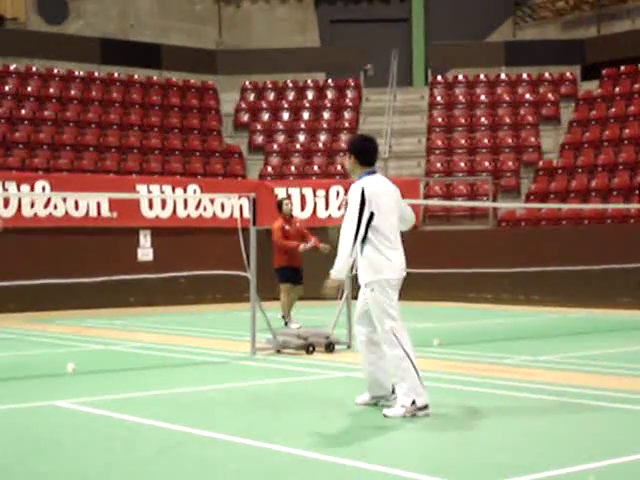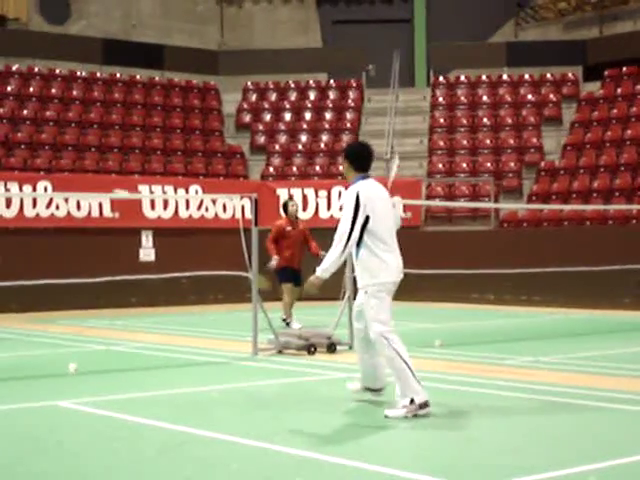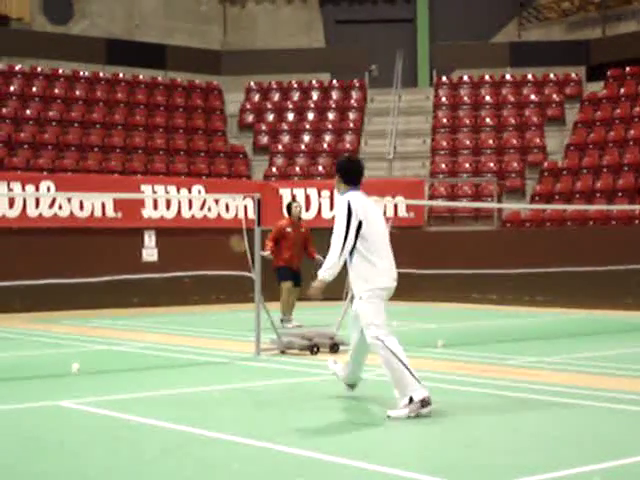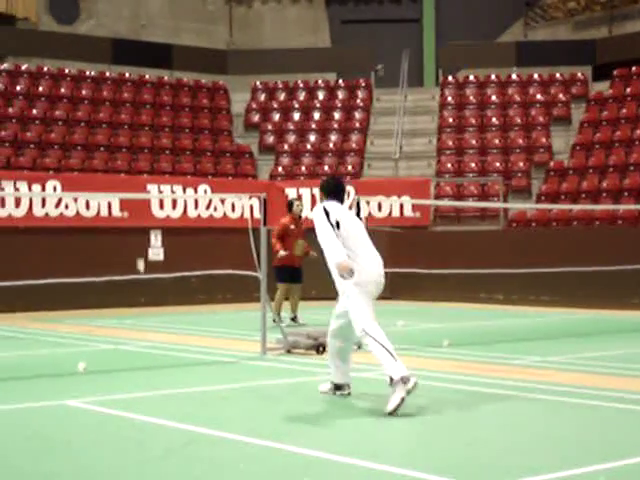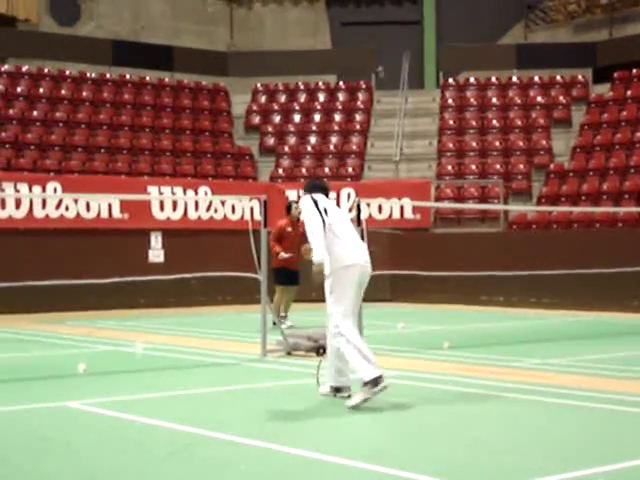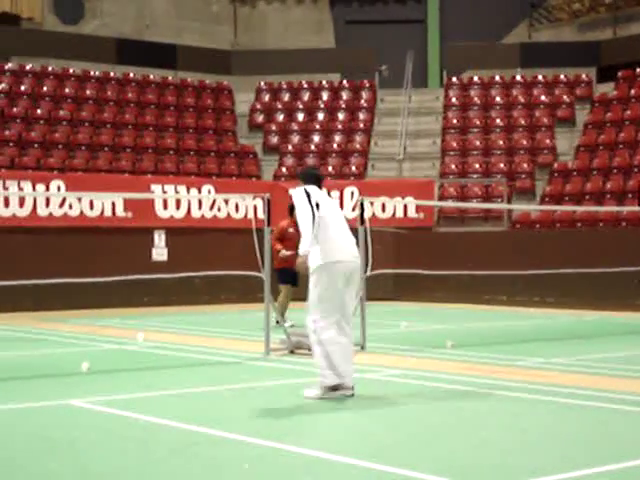
dt=0.2s
person 1, frame 1
left shoulder: (361, 189)
right shoulder: (387, 185)
left elbow: (352, 235)
right elbow: (408, 218)
left wrist: (337, 275)
right wrist: (391, 223)
left hip: (379, 271)
right hip: (378, 271)
left knee: (390, 332)
right knee: (364, 324)
left ankle: (416, 399)
right ankle: (380, 389)
person 1, frame 2
left shoulder: (355, 193)
right shoulder: (379, 189)
left elbow: (344, 239)
right elbow: (396, 221)
left wrist: (321, 274)
left hip: (376, 275)
right hip: (383, 270)
left knee: (382, 334)
right knee: (361, 320)
left ankle: (415, 398)
right ankle: (372, 380)
person 1, frame 3
left shoulder: (346, 202)
right shoulder: (367, 202)
left elbow: (342, 242)
left wrist: (322, 277)
left hip: (371, 283)
right hip: (379, 278)
left knee: (378, 337)
right knee: (358, 325)
left ankle: (417, 397)
right ankle: (350, 375)
person 1, frame 4
left shoulder: (321, 209)
right shoulder: (348, 214)
left elbow: (329, 235)
left wrist: (340, 260)
left hip: (358, 277)
right hip: (374, 274)
left knee: (367, 328)
right knee: (339, 328)
left ankle: (401, 377)
right ankle: (339, 381)
person 1, frame 5
left shoulder: (309, 200)
right shoulder: (335, 208)
left elbow: (316, 225)
left wrist: (318, 258)
left hip: (342, 264)
right hip: (362, 262)
left knee: (341, 325)
right knee: (339, 324)
left ankle: (371, 377)
right ankle: (339, 383)
person 1, frame 6
left shoulder: (301, 192)
right shoulder: (328, 200)
left elbow: (307, 218)
left wrist: (304, 250)
left hip: (330, 260)
right hip: (352, 259)
left knee: (319, 321)
right knee: (342, 323)
left ankle: (334, 380)
right ankle: (344, 381)
person 2, frame 1
left shoulder: (296, 222)
right shoulder: (278, 225)
left elbow: (306, 235)
right elbow: (280, 242)
left wrist: (318, 245)
right wrist: (298, 246)
left hip: (295, 263)
right hip: (283, 263)
left knee: (297, 290)
right knee: (286, 290)
left ankle: (286, 313)
right ankle: (288, 320)
person 2, frame 2
left shoulder: (301, 225)
right shoulder: (280, 225)
left elbow: (309, 241)
right elbow: (270, 241)
left wrist: (318, 252)
right wrist: (275, 255)
left hip: (296, 265)
right hip: (283, 264)
left knee: (295, 292)
right knee: (288, 290)
left ankle: (286, 316)
right ankle: (289, 320)
person 2, frame 3
left shoulder: (303, 227)
right shoulder: (282, 225)
left elbow: (308, 245)
right elbow: (270, 239)
left wrist: (315, 255)
right wrist: (269, 251)
left hip: (296, 265)
right hip: (282, 263)
left knee: (295, 292)
right knee: (287, 288)
left ankle: (288, 317)
right ankle: (283, 317)
person 2, frame 4
left shoulder: (301, 223)
right shoulder: (284, 222)
right elbow: (275, 238)
left wrist: (309, 252)
right wrist: (279, 250)
left hip: (296, 263)
right hip: (283, 262)
left knee: (297, 289)
right knee: (283, 289)
left ankle: (294, 316)
right ankle: (276, 317)
person 2, frame 5
left shoulder: (300, 226)
right shoulder: (282, 224)
right elbow: (272, 240)
right wrist: (279, 252)
left hip: (294, 265)
right hip: (281, 264)
left knee: (292, 290)
right knee: (281, 291)
left ankle: (284, 316)
right ankle: (276, 319)
person 2, frame 6
right shoulder: (284, 226)
right elbow: (274, 240)
right wrist: (280, 251)
left hip: (294, 266)
right hip: (283, 264)
left knee: (291, 291)
right knee: (285, 291)
left ankle: (282, 316)
right ankle: (278, 318)
